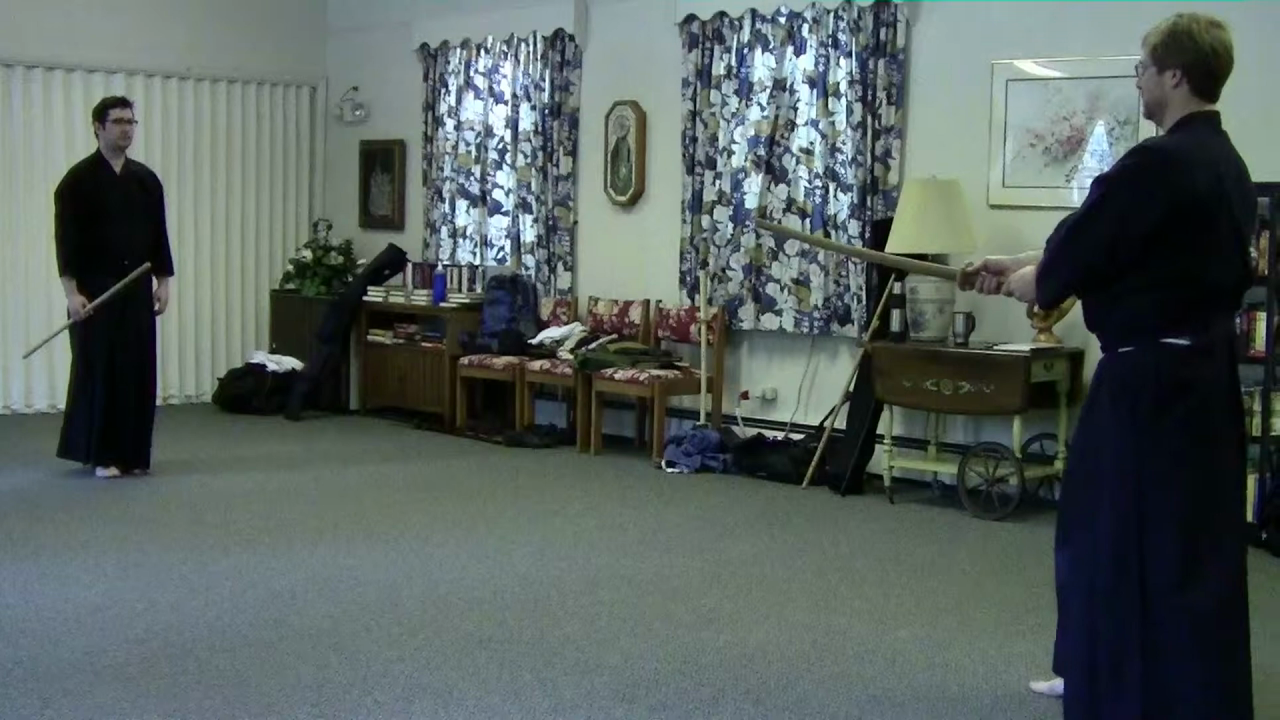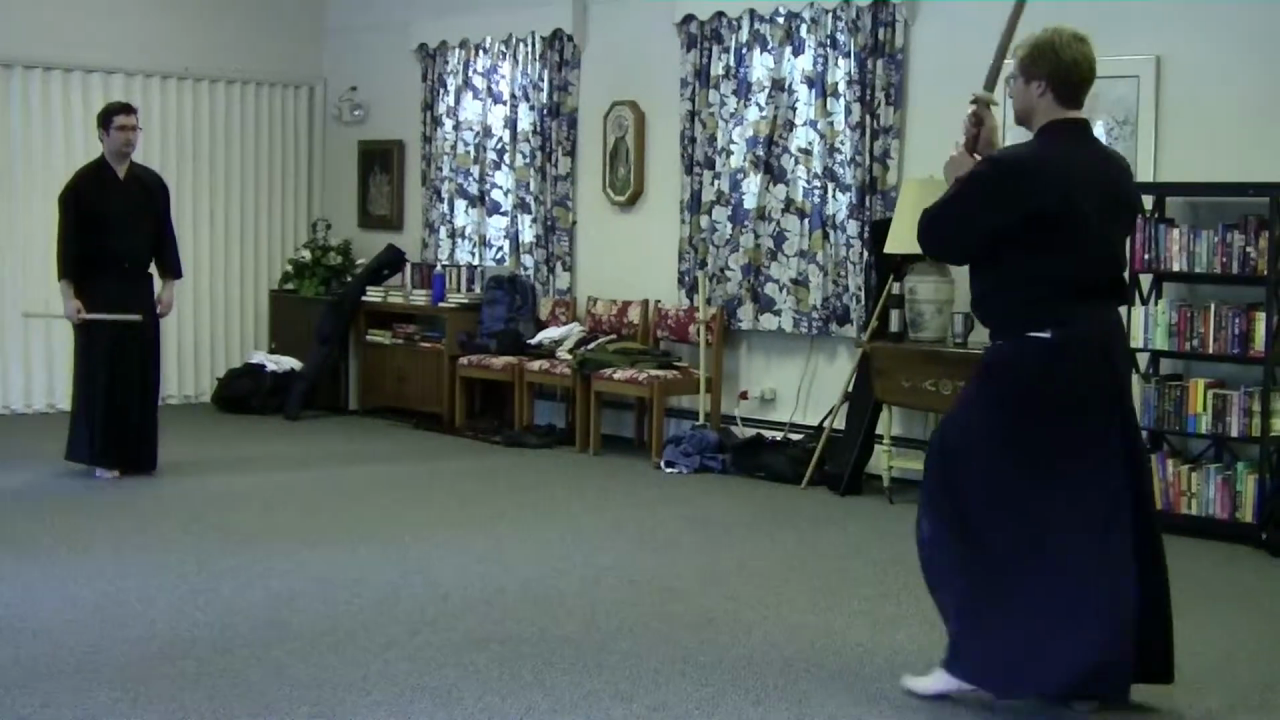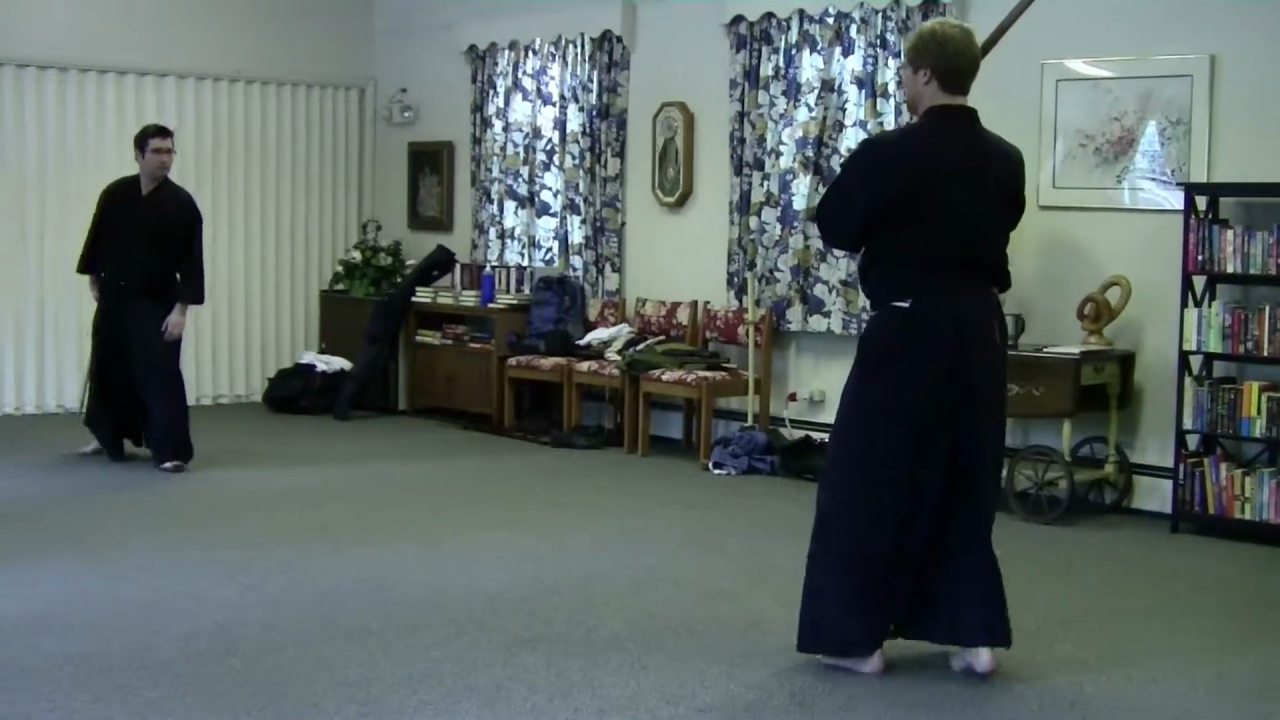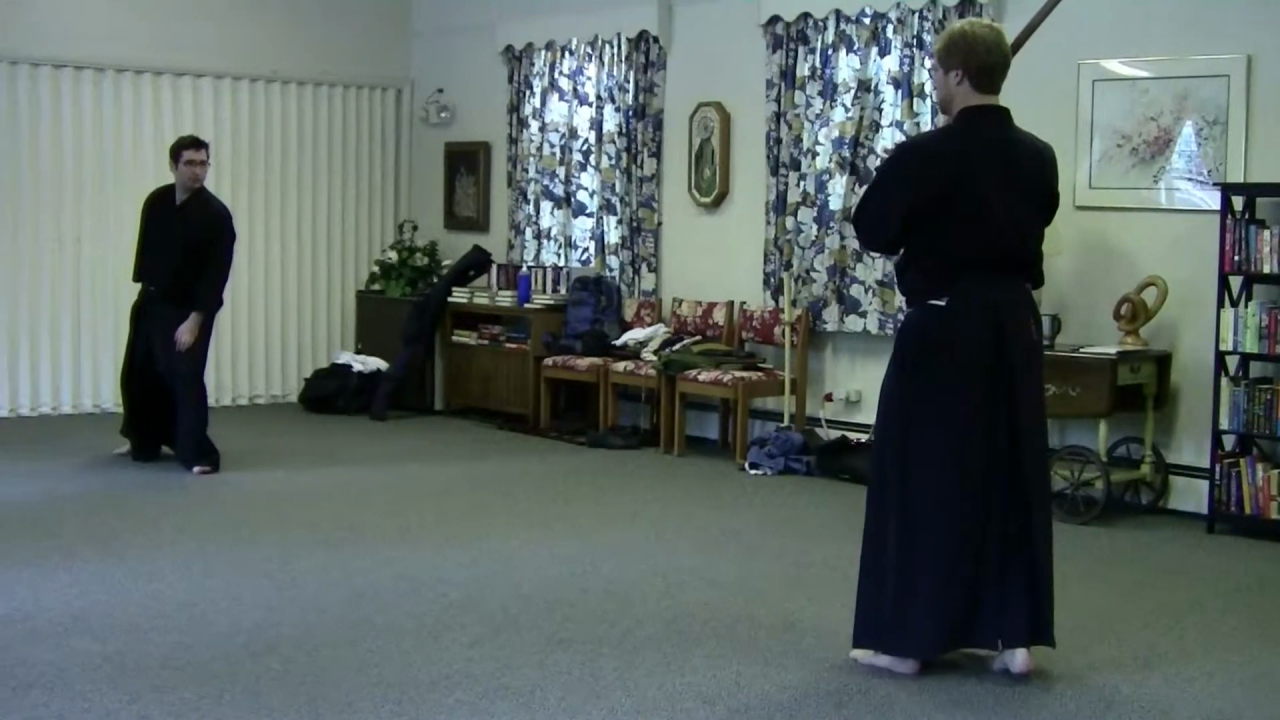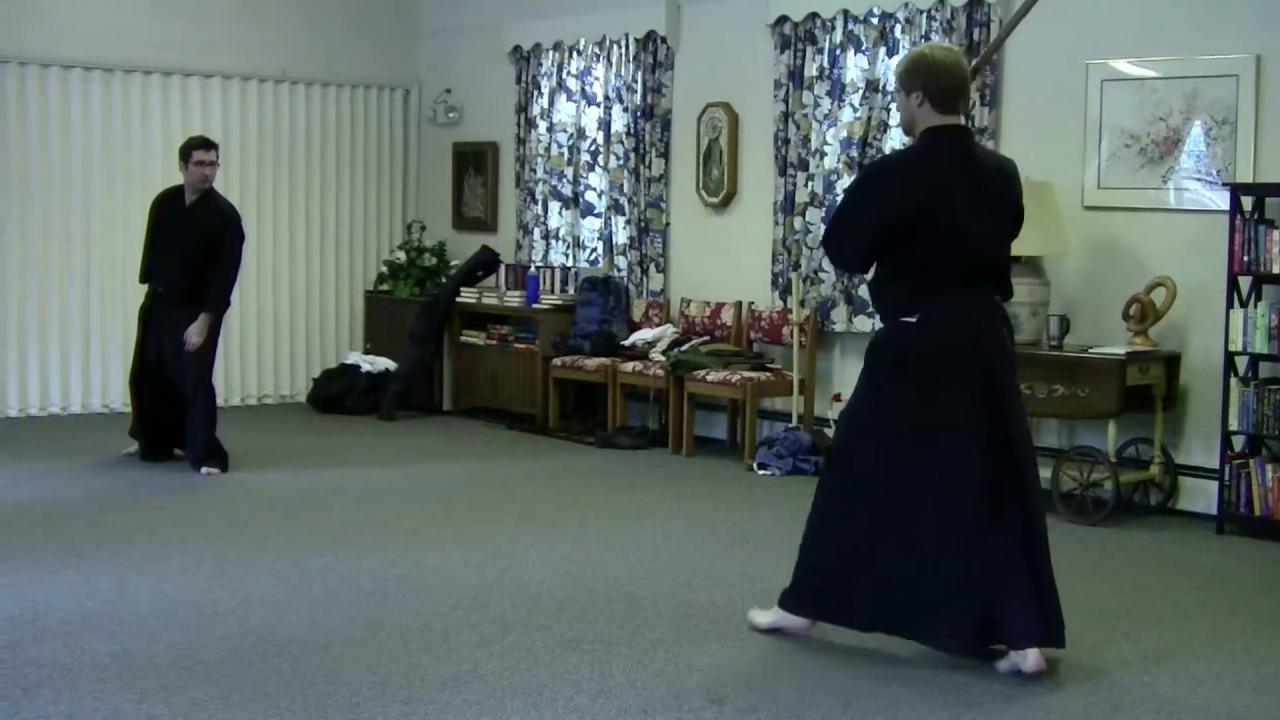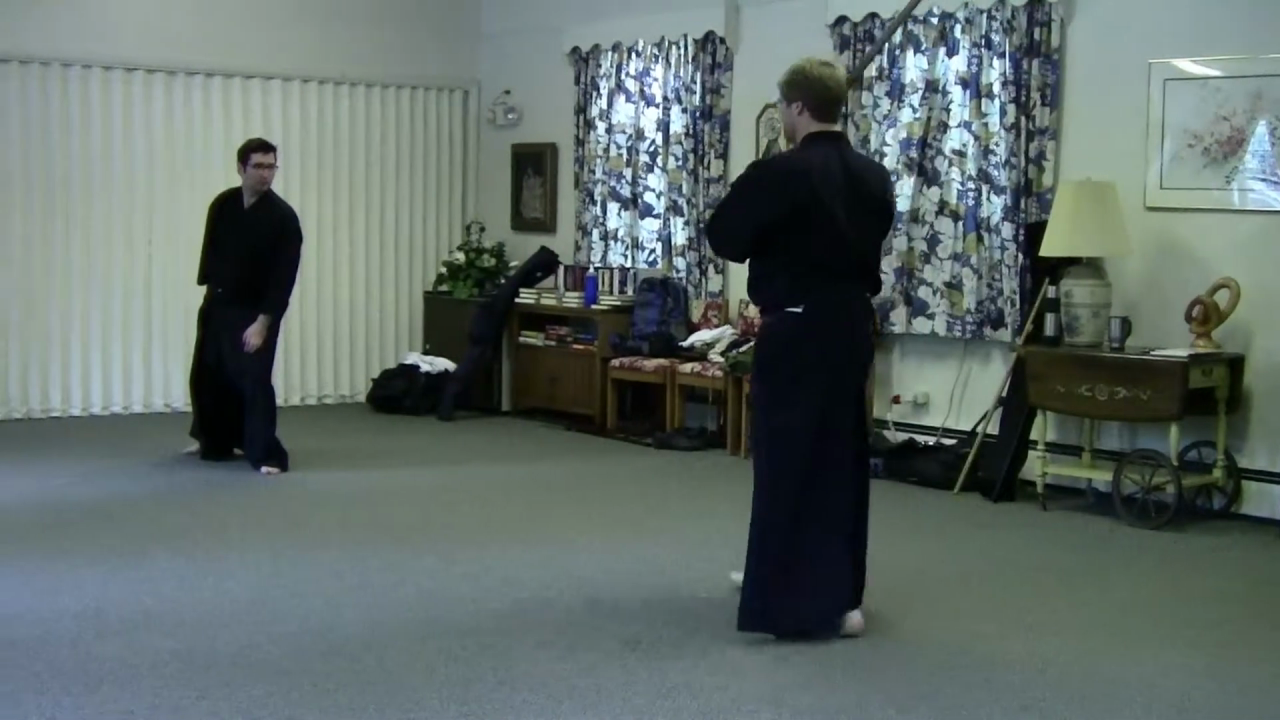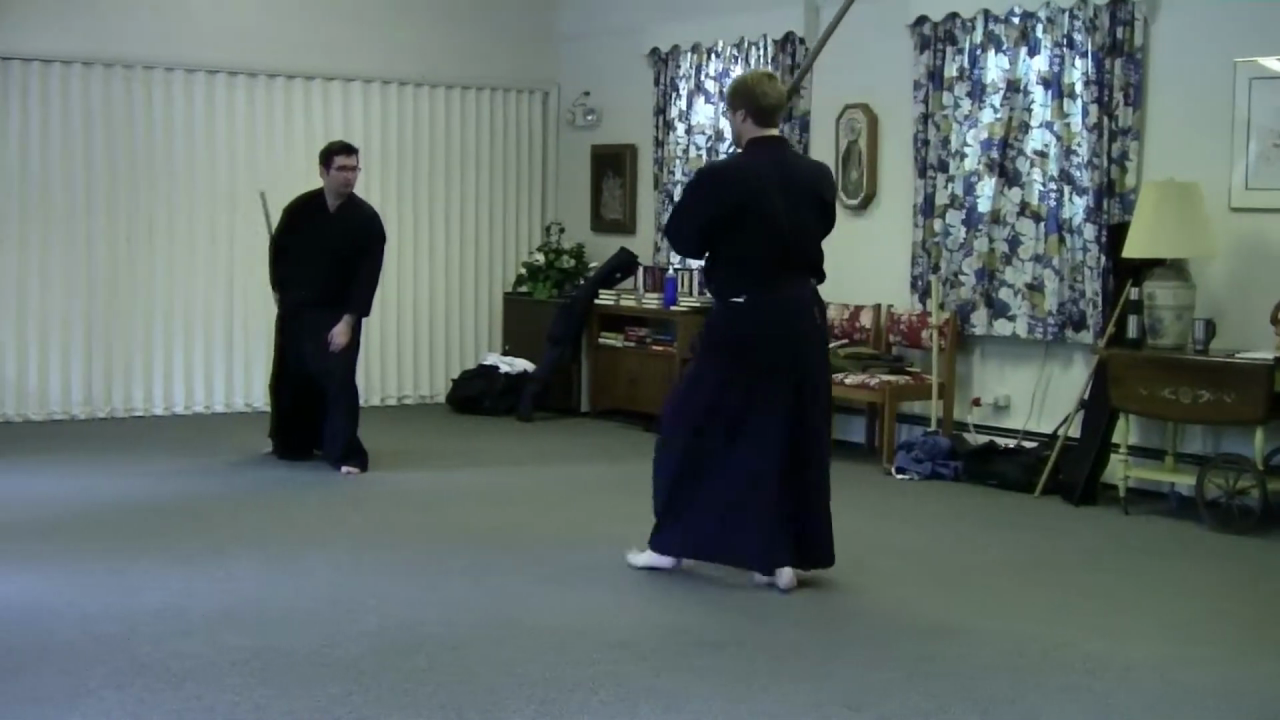
dt=0.7s
person 1, frame 1
left shoulder: (1161, 163)
right shoulder: (1224, 163)
left elbow: (1084, 249)
right elbow: (1103, 239)
left wrist: (1030, 279)
right wrist: (1023, 262)
left hip: (1155, 375)
right hip: (1196, 368)
left knee: (1145, 537)
right knee: (1146, 530)
person 1, frame 2
left shoulder: (1020, 169)
right shoulder: (1111, 170)
left elbow: (939, 237)
left wrist: (960, 183)
left hip: (1035, 357)
right hip: (1097, 352)
left knee: (960, 486)
right knee: (1094, 508)
left ankle: (979, 658)
right ankle: (1100, 666)
person 1, frame 3
left shoulder: (889, 154)
right shoulder: (1004, 159)
left elbow: (836, 227)
left hip: (908, 329)
right hip: (978, 328)
left knee: (869, 477)
right knee: (965, 482)
left ankle: (854, 635)
right ankle: (975, 634)
person 1, frame 4
left shoulder: (924, 155)
right shoulder: (1037, 157)
left elbow: (872, 230)
left hip: (943, 327)
right hip: (1012, 326)
left knee: (919, 477)
right knee: (1012, 477)
left ankle: (902, 636)
right ankle: (1014, 634)
person 1, frame 5
left shoulder: (893, 176)
right shoulder: (1001, 172)
left elbow: (843, 249)
left hip: (918, 341)
right hip: (986, 338)
left knee: (861, 467)
right knee: (1001, 480)
left ankle: (807, 603)
right ankle: (1028, 634)
person 1, frame 6
left shoulder: (777, 173)
right shoulder: (874, 176)
left elbow: (724, 239)
left hip: (798, 329)
right hip: (853, 324)
left knee: (796, 459)
right knee: (839, 450)
left ankle: (822, 603)
right ankle: (830, 587)
person 1, frame 7
left shoulder: (720, 178)
right shoulder: (817, 176)
left elbow: (682, 238)
left hip: (744, 316)
right hip: (802, 313)
left knee: (693, 423)
right knee: (798, 434)
left ankle: (670, 543)
right ankle: (789, 556)
person 2, frame 1
left shoulder: (146, 179)
right shoulder: (79, 179)
left elbow: (158, 234)
right elbow: (67, 239)
left wrist: (163, 282)
right wrist: (72, 291)
left hip: (136, 289)
right hip: (94, 289)
left knee: (137, 370)
right knee: (97, 370)
left ankle: (130, 452)
right ankle: (100, 453)
person 2, frame 2
left shoulder: (151, 182)
right shoulder: (83, 184)
left elbow: (164, 237)
right elbow: (68, 243)
left wrist: (168, 285)
right wrist: (69, 295)
left hip: (138, 290)
right hip: (96, 292)
left knee: (140, 373)
right knee: (98, 372)
left ankle: (134, 455)
right ankle: (101, 455)
person 2, frame 3
left shoulder: (181, 203)
right shoulder: (115, 194)
left elbow: (191, 260)
right elbow: (97, 240)
left wrist: (182, 310)
right wrist: (95, 283)
left hip: (157, 302)
right hip: (115, 297)
left knee: (162, 372)
right knee: (107, 368)
left ankle: (171, 450)
right ankle: (107, 436)
person 2, frame 4
left shoulder: (216, 214)
right shoulder: (156, 202)
left elbow: (216, 274)
right elbow: (145, 251)
left wrist: (195, 320)
right wrist: (147, 289)
left hip: (188, 309)
right hip: (151, 303)
left knee: (186, 377)
right knee: (139, 374)
left ankle: (198, 454)
right ankle: (143, 442)
person 2, frame 5
left shoulder: (224, 215)
right shoulder: (164, 202)
left elbow: (225, 274)
right elbow: (152, 250)
left wrist: (204, 320)
right wrist: (152, 290)
left hip: (197, 310)
right hip: (159, 304)
left knee: (195, 379)
right knee: (148, 375)
left ankle: (207, 455)
right ankle: (153, 442)
person 2, frame 6
left shoulder: (283, 217)
right shoulder: (222, 205)
left elbow: (284, 276)
right elbow: (210, 252)
left wrist: (263, 322)
right wrist: (211, 291)
left hip: (255, 312)
right hip: (217, 306)
left knee: (254, 379)
right knee: (208, 376)
left ankle: (266, 454)
right ankle: (214, 442)
person 2, frame 7
left shoulder: (366, 218)
right shoulder: (300, 208)
left elbow: (367, 275)
right elbow: (279, 252)
left wrist: (347, 321)
right wrist: (281, 293)
left hip: (338, 313)
right hip: (296, 309)
left knee: (337, 379)
right knee: (288, 377)
left ankle: (346, 453)
right ankle: (292, 443)
